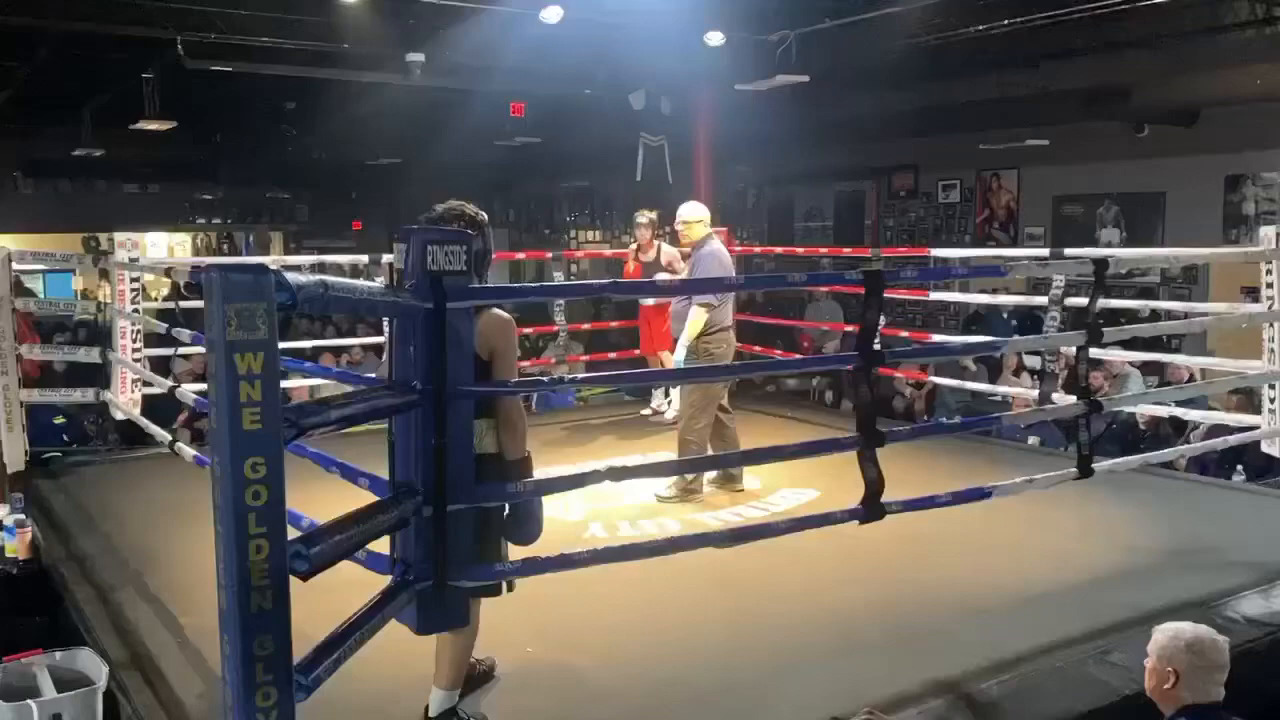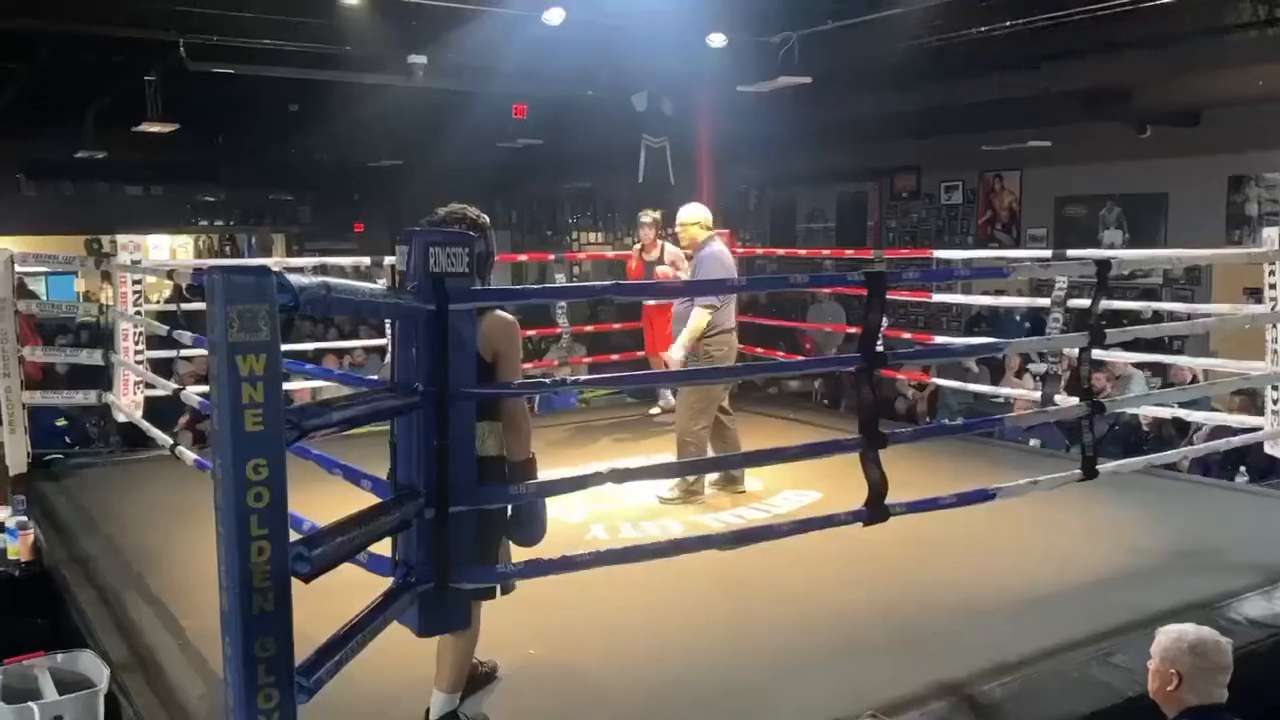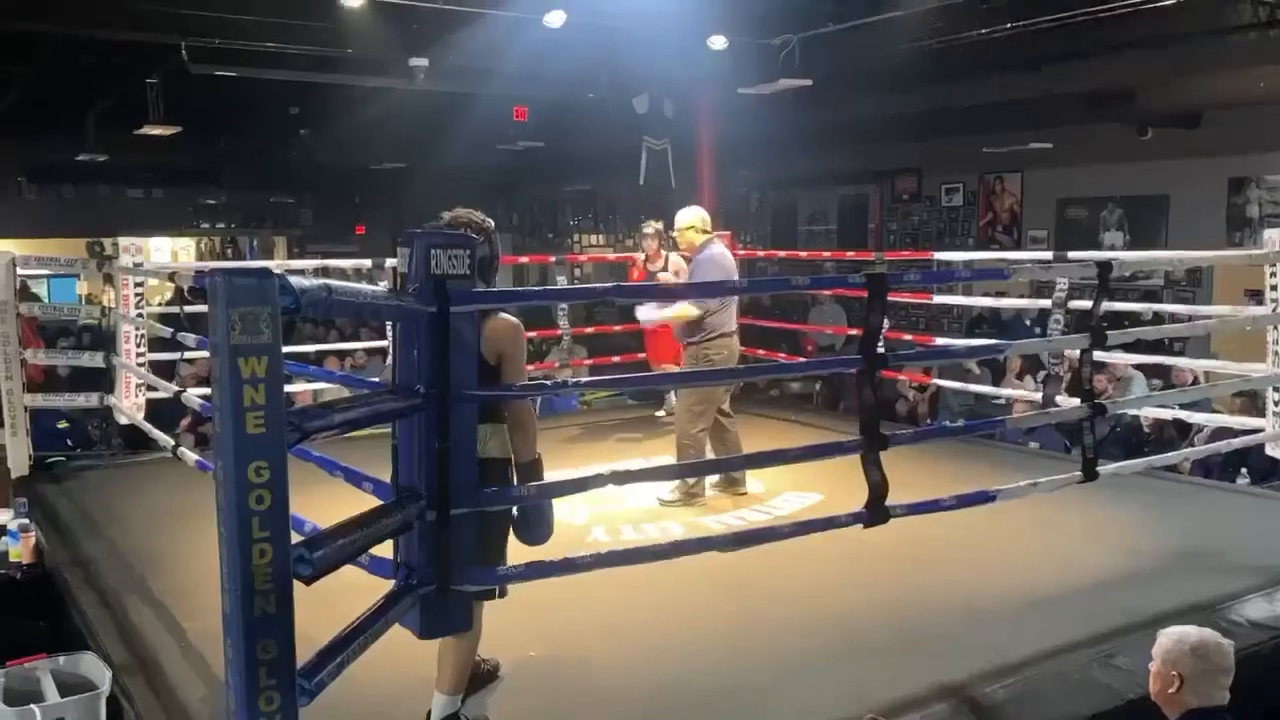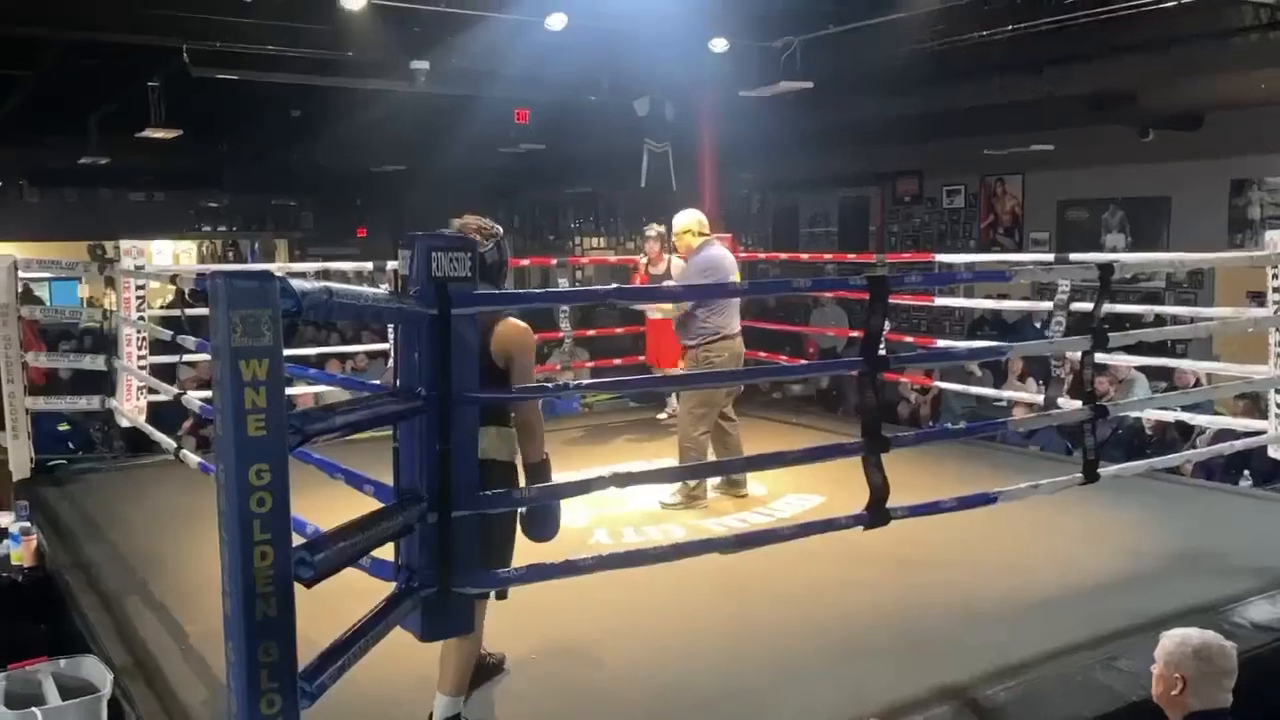
dt=0.1s
person 1, frame 1
right shoulder: (495, 323)
right elbow: (509, 411)
right wrist: (521, 478)
right hip: (476, 462)
right knee: (463, 587)
left ankle: (458, 669)
person 1, frame 2
right shoulder: (498, 325)
right elbow: (513, 412)
right wrist: (525, 479)
right hip: (477, 464)
right knee: (465, 589)
left ankle: (461, 670)
person 1, frame 3
right shoulder: (503, 328)
right elbow: (518, 416)
right wrist: (531, 479)
right hip: (482, 464)
right knee: (466, 590)
left ankle: (465, 669)
person 1, frame 4
right shoulder: (512, 332)
right elbow: (527, 417)
right wrist: (539, 481)
right hip: (486, 467)
right knee: (469, 590)
left ankle: (470, 661)
person 2, frame 1
left shoulder: (709, 254)
right shoulder: (703, 253)
left elbow: (703, 306)
left wrist: (682, 347)
left hip: (707, 344)
right hip: (713, 343)
left knee: (694, 414)
right knee: (718, 409)
left ankle: (689, 484)
right ankle: (731, 475)
person 2, frame 2
left shoulder: (711, 255)
right shoulder: (706, 254)
left elbow: (705, 308)
right elbow: (697, 297)
left wrist: (680, 345)
left hip: (708, 346)
right hip: (716, 344)
left knee: (692, 415)
right knee: (719, 411)
left ankle: (691, 485)
right ankle: (732, 476)
person 2, frame 3
left shoulder: (709, 259)
right shoulder: (715, 253)
left elbow: (694, 306)
left wrist: (657, 315)
left hip: (710, 348)
right hip: (721, 344)
left knee: (692, 417)
right knee: (720, 412)
left ankle: (691, 487)
right ankle: (733, 477)
person 2, frame 4
left shoulder: (704, 260)
right shoulder: (718, 254)
left elbow: (673, 304)
left hip: (711, 350)
right hip: (726, 346)
left knee: (694, 420)
right knee: (722, 415)
left ankle: (692, 490)
right ankle: (734, 479)
person 3, frame 1
left shoulder: (667, 252)
right shoulder: (633, 251)
right wrist: (629, 269)
left hip: (664, 307)
right hip: (644, 308)
left knee: (663, 352)
right knee: (650, 354)
left ankle: (676, 400)
right ankle: (658, 400)
person 3, frame 2
left shoulder: (670, 251)
right shoulder: (637, 251)
left elbow: (690, 275)
right elbow: (633, 282)
left wrist: (674, 275)
right wrist: (633, 263)
left hip: (667, 307)
right hip: (648, 308)
left knee: (665, 352)
right knee: (653, 355)
right ankle: (666, 397)
person 3, frame 3
left shoulder: (674, 261)
right shoulder: (641, 261)
left wrist: (675, 283)
right wrist: (636, 274)
left knee: (667, 364)
right knee: (655, 363)
right ankle: (670, 401)
person 3, frame 4
left shoulder: (676, 264)
right shoulder: (643, 265)
right wrist: (639, 277)
left hip: (671, 321)
right hip: (653, 321)
left knee: (671, 367)
right knee: (656, 367)
right ankle: (672, 404)
